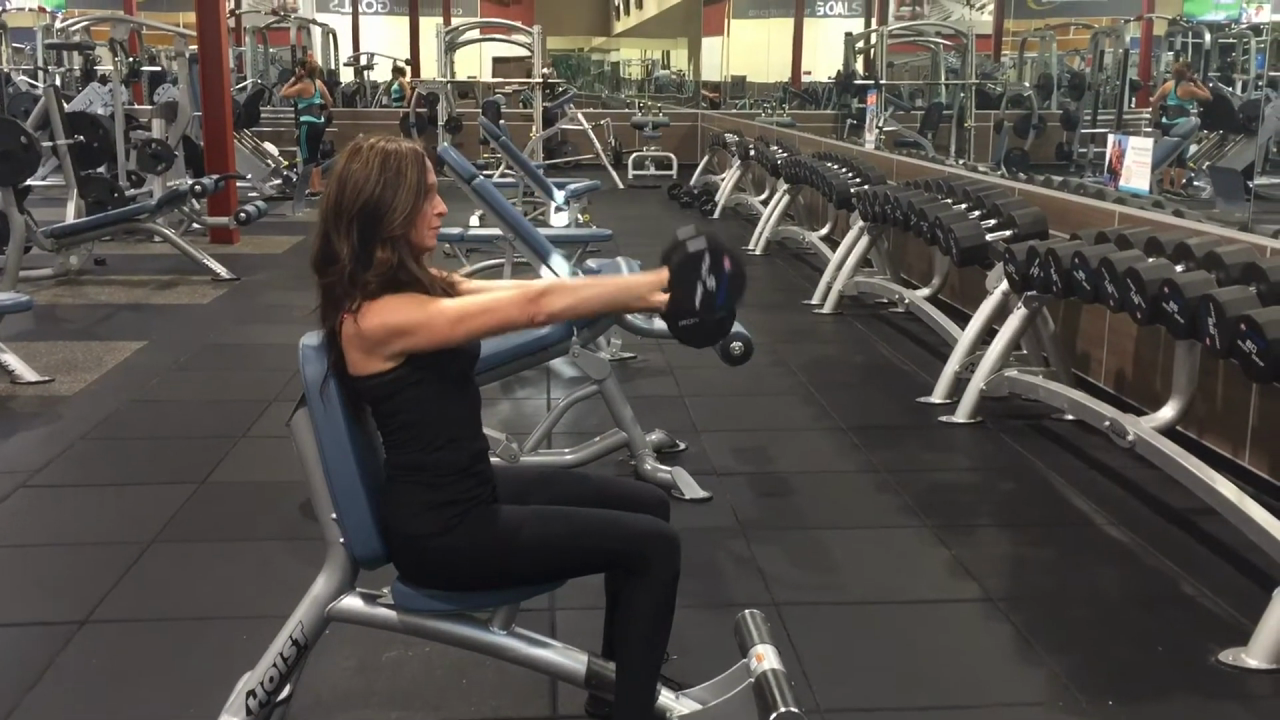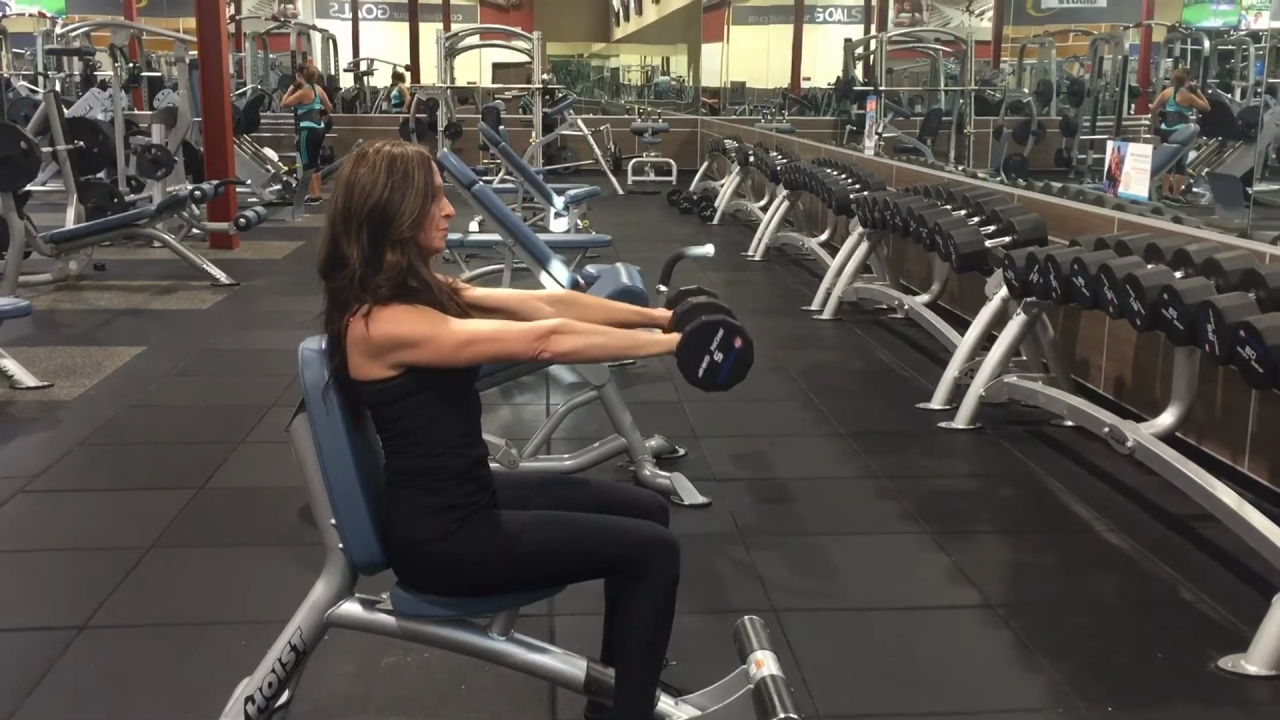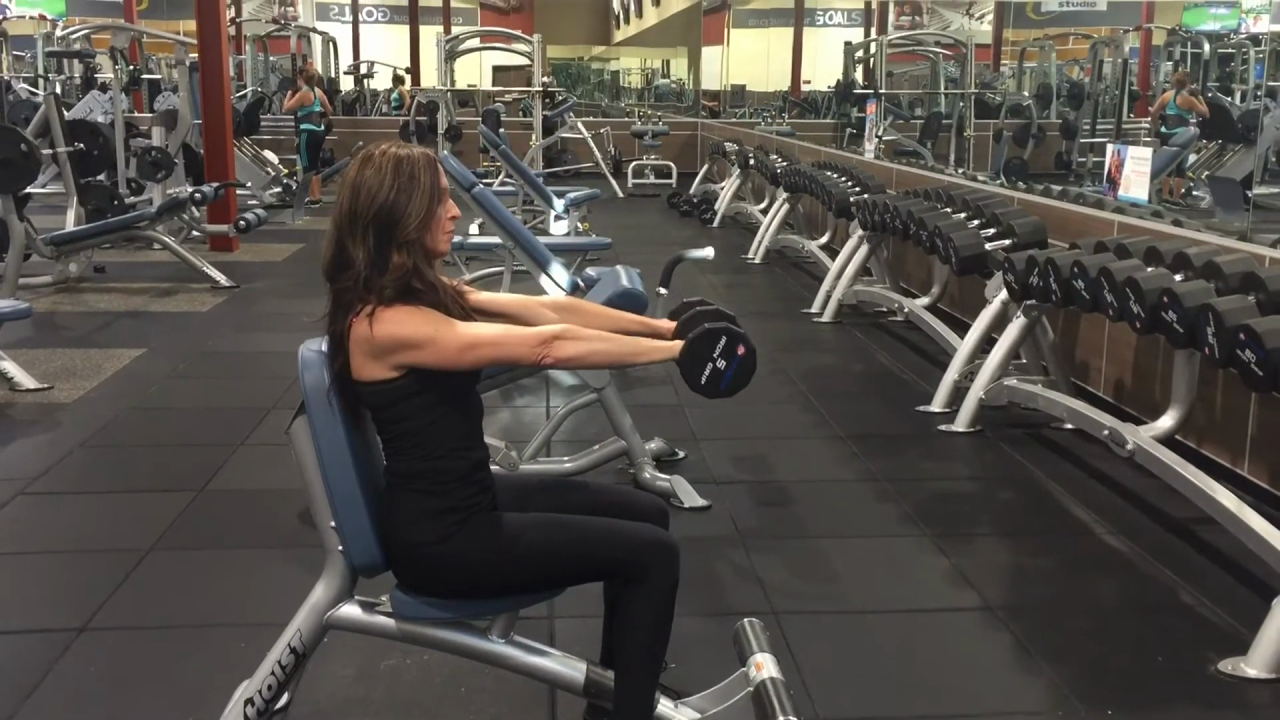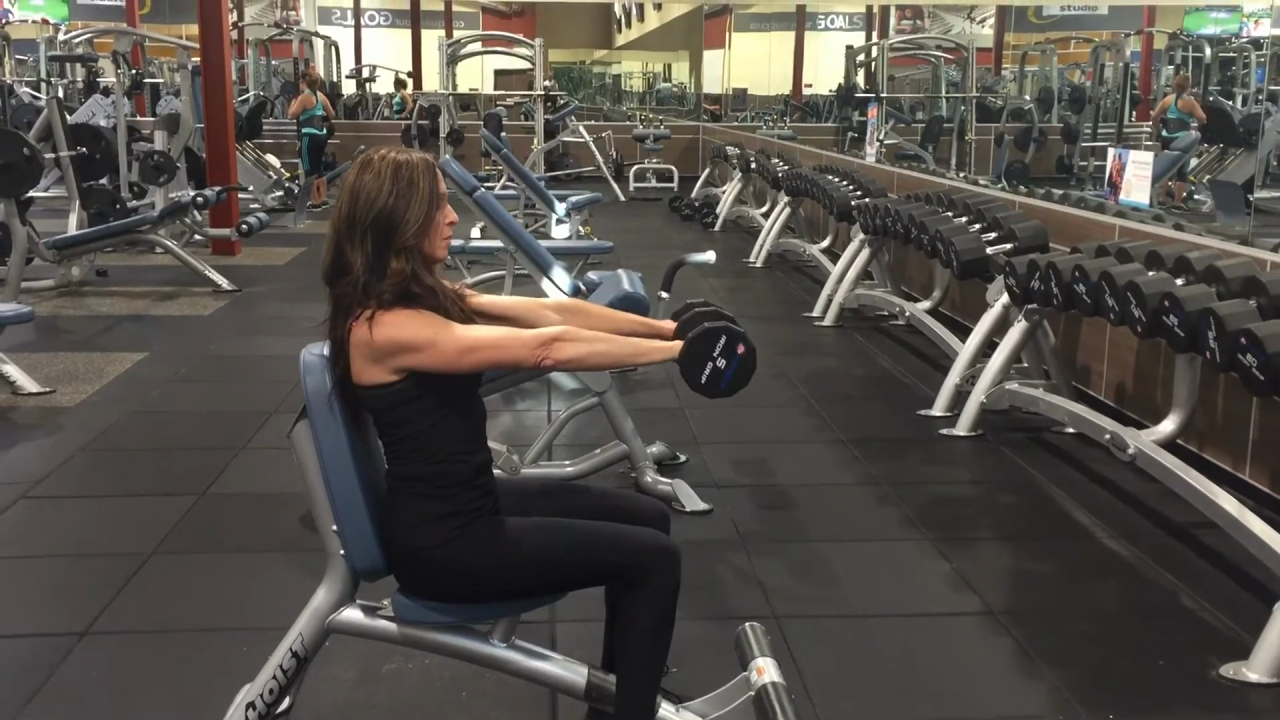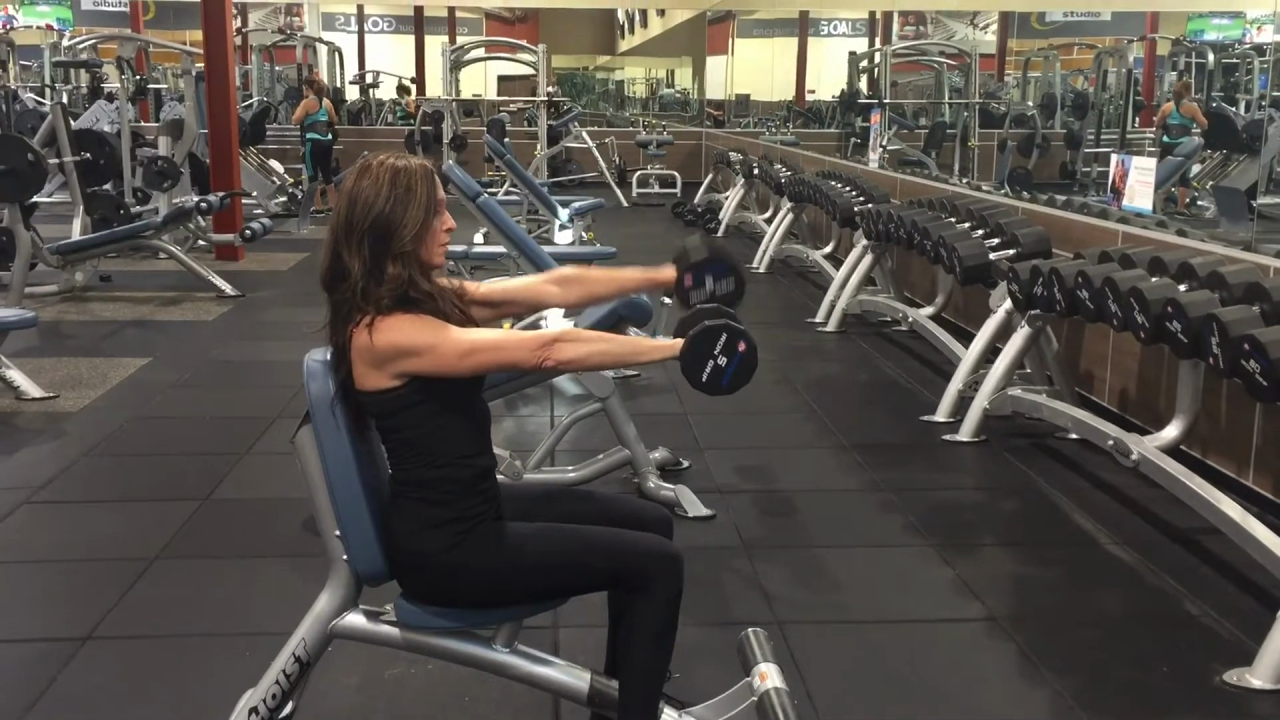
dt=0.2s
person 1, frame 1
left shoulder: (406, 283)
right shoulder: (377, 315)
left elbow: (533, 291)
right elbow: (533, 303)
left wrist: (653, 297)
right wrist: (661, 280)
left hip: (463, 482)
right hip: (436, 529)
left knee: (644, 506)
right knee: (649, 544)
person 1, frame 2
left shoulder: (416, 291)
right shoulder: (380, 323)
left elbow: (544, 304)
right elbow: (541, 340)
left wrist: (657, 317)
right wrist: (669, 343)
left hip: (469, 494)
right hip: (440, 535)
left knee: (646, 512)
right knee: (653, 551)
person 1, frame 3
left shoulder: (422, 293)
right shoulder: (383, 324)
left elbow: (547, 310)
right elbow: (545, 346)
left wrist: (660, 326)
right wrist: (676, 349)
left hip: (468, 496)
right hip: (439, 537)
left knee: (646, 514)
right knee: (653, 554)
person 1, frame 4
left shoulder: (424, 296)
right shoulder: (384, 327)
left elbow: (549, 313)
right elbow: (546, 348)
left wrist: (663, 327)
right wrist: (675, 349)
left hip: (471, 500)
right hip: (442, 540)
left knee: (647, 518)
right knee: (655, 559)
person 1, frame 5
left shoulder: (426, 297)
right shoulder: (384, 333)
left elbow: (553, 289)
right elbow: (545, 350)
left wrist: (662, 276)
right wrist: (677, 347)
left hip: (474, 505)
right hip: (445, 547)
left knee: (650, 525)
right knee: (657, 565)
